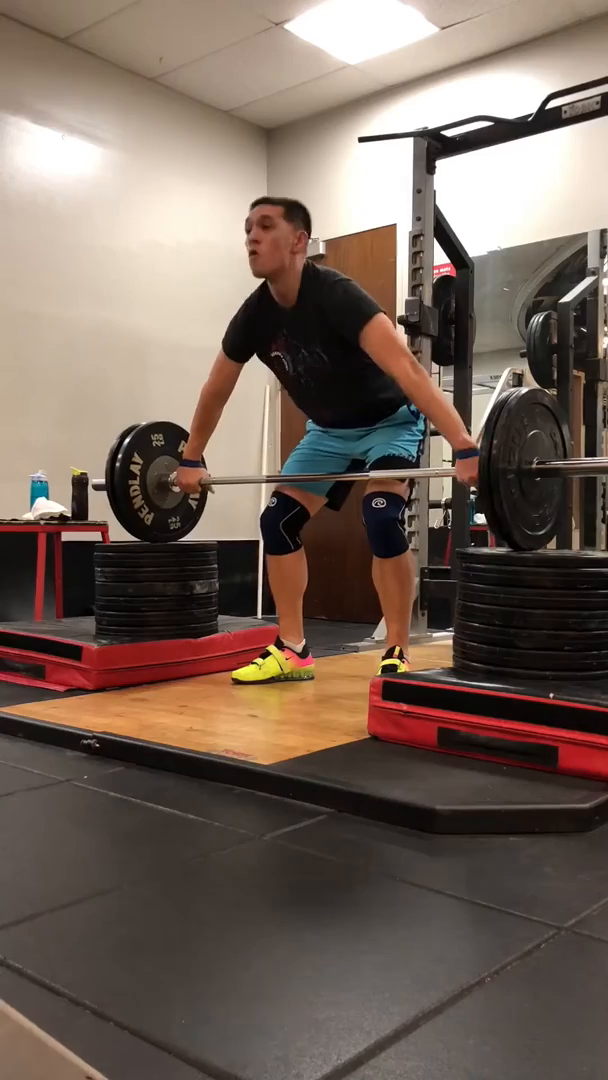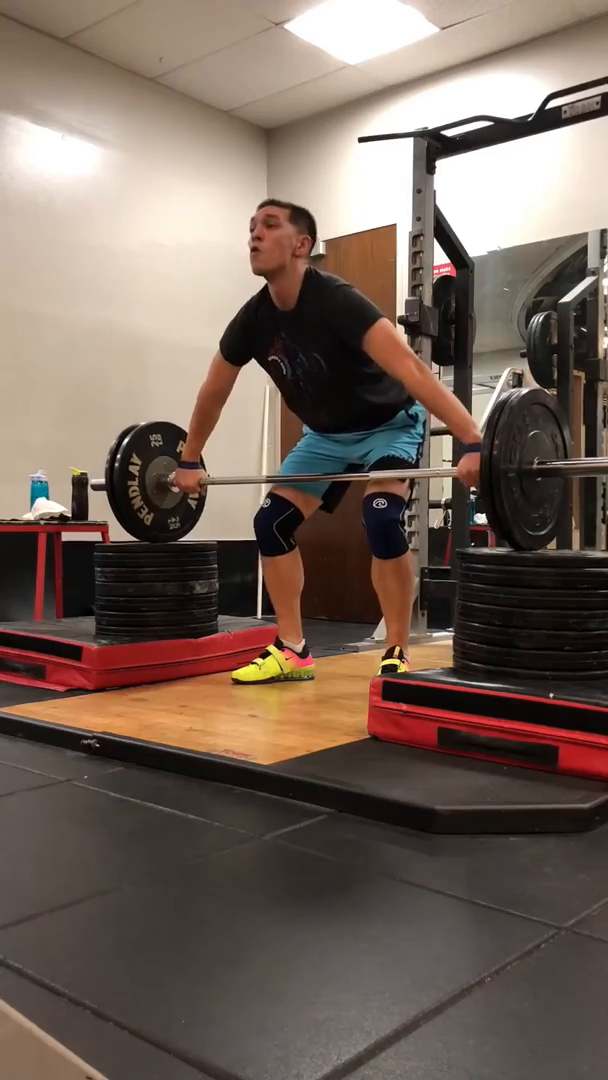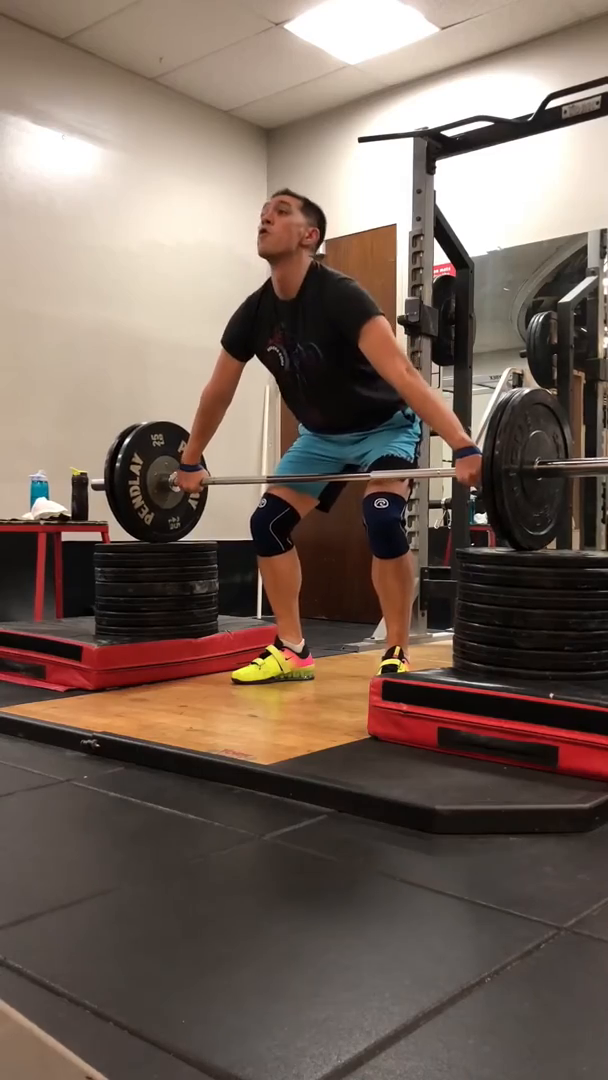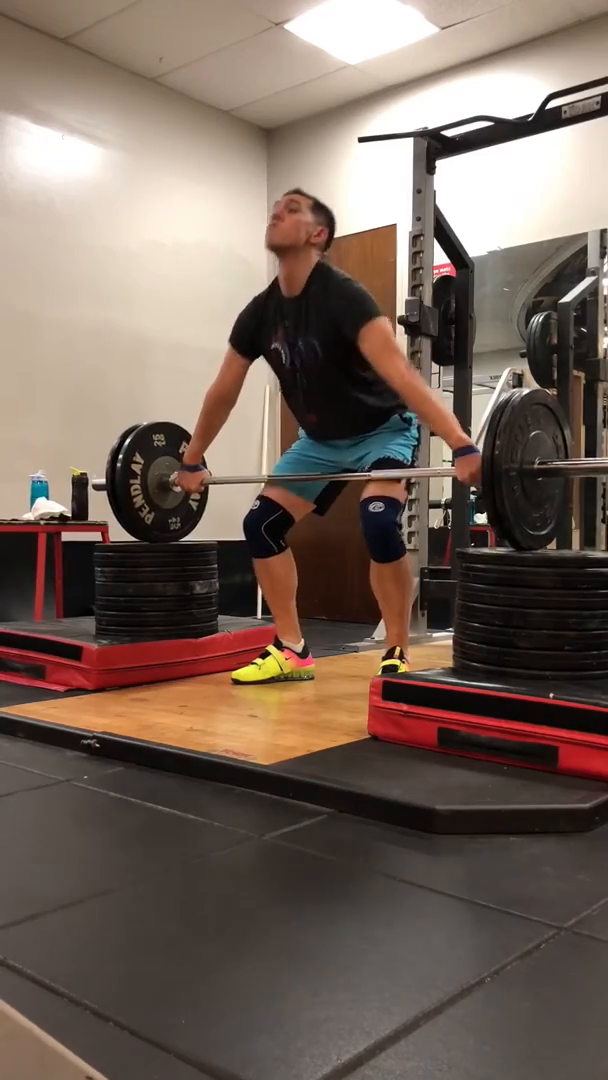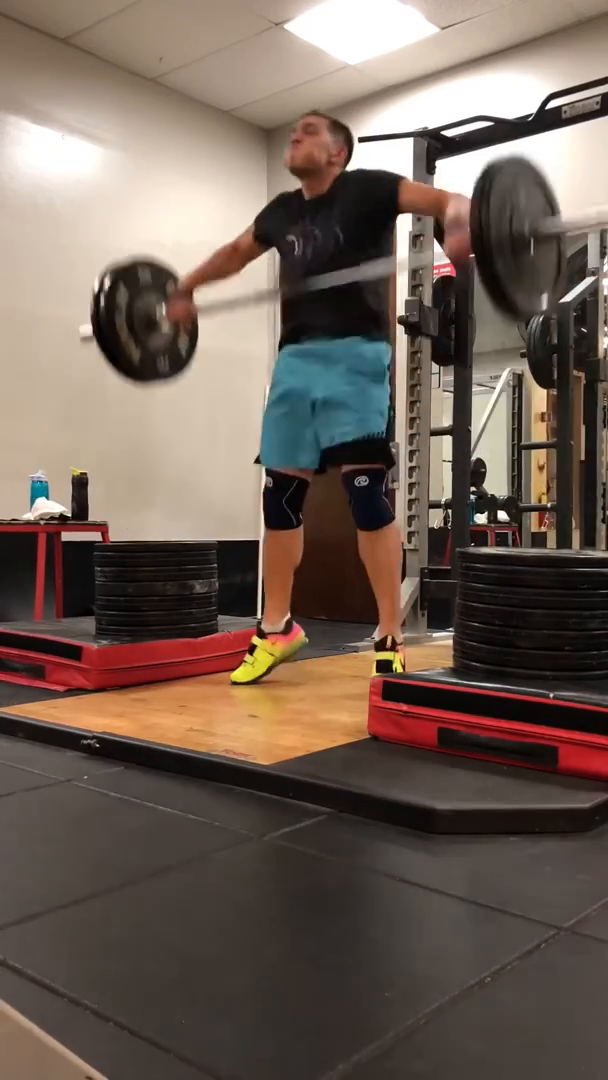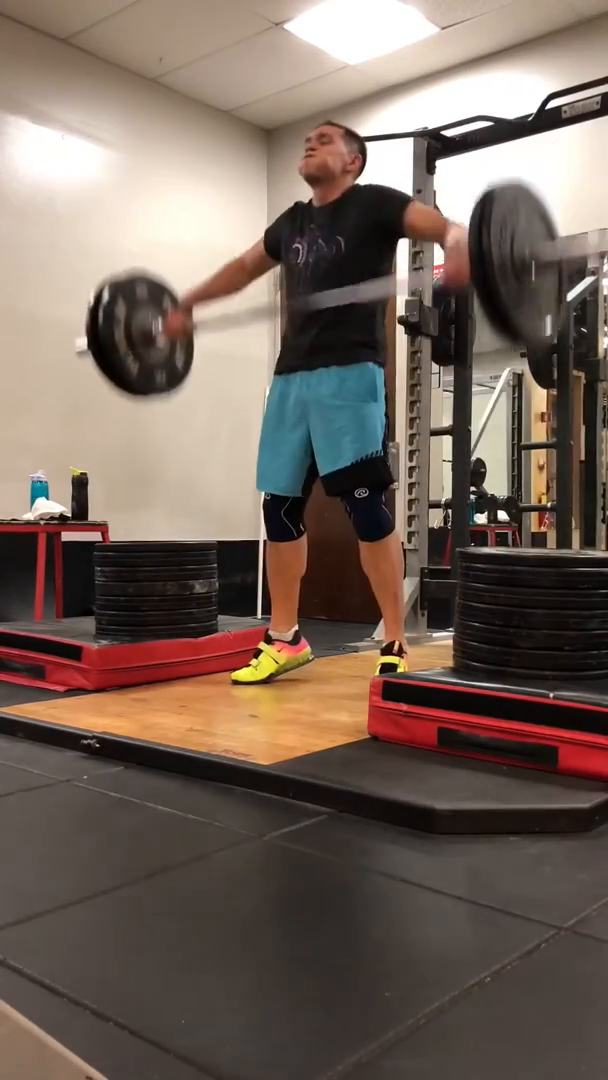
dt=0.4s
person 1, frame 1
left shoulder: (335, 296)
right shoulder: (253, 316)
left elbow: (406, 370)
right elbow: (216, 390)
left wrist: (465, 450)
right wrist: (191, 460)
left hip: (389, 421)
right hip: (329, 428)
left knee: (381, 518)
right knee: (279, 519)
left ankle: (397, 657)
right ankle: (292, 651)
person 1, frame 2
left shoulder: (336, 302)
right shoulder: (252, 320)
left elbow: (411, 370)
right elbow: (212, 394)
left wrist: (474, 445)
right wrist: (189, 462)
left hip: (387, 424)
right hip: (325, 433)
left knee: (382, 519)
right knee: (272, 521)
left ankle: (397, 657)
right ankle: (292, 651)
person 1, frame 3
left shoulder: (339, 296)
right shoulder: (253, 314)
left elbow: (401, 373)
right elbow: (217, 393)
left wrist: (465, 450)
right wrist: (190, 462)
left hip: (384, 426)
right hip: (322, 434)
left knee: (382, 520)
right knee: (268, 521)
left ankle: (396, 656)
right ankle: (291, 650)
person 1, frame 4
left shoulder: (342, 297)
right shoulder: (261, 312)
left elbow: (399, 374)
right elbow: (223, 391)
left wrist: (462, 450)
right wrist: (192, 461)
left hip: (382, 429)
right hip: (321, 438)
left knee: (379, 522)
right knee: (262, 522)
left ankle: (397, 658)
right ankle: (291, 651)
person 1, frame 5
left shoulder: (365, 189)
right shoulder: (281, 210)
left elbow: (447, 201)
right elbow: (236, 251)
left wrist: (459, 222)
right wrist: (185, 290)
left hip: (354, 352)
right hip: (297, 356)
left knee: (364, 488)
right knee: (280, 490)
left ankle: (391, 642)
right ankle: (277, 629)
person 1, frame 6
left shoulder: (373, 203)
right shoulder: (293, 220)
left elbow: (443, 227)
right elbow: (243, 268)
left wrist: (457, 250)
right wrist: (186, 304)
left hip: (349, 376)
right hip: (293, 377)
left knee: (365, 504)
right knee: (279, 507)
left ankle: (395, 649)
right ankle: (285, 639)
